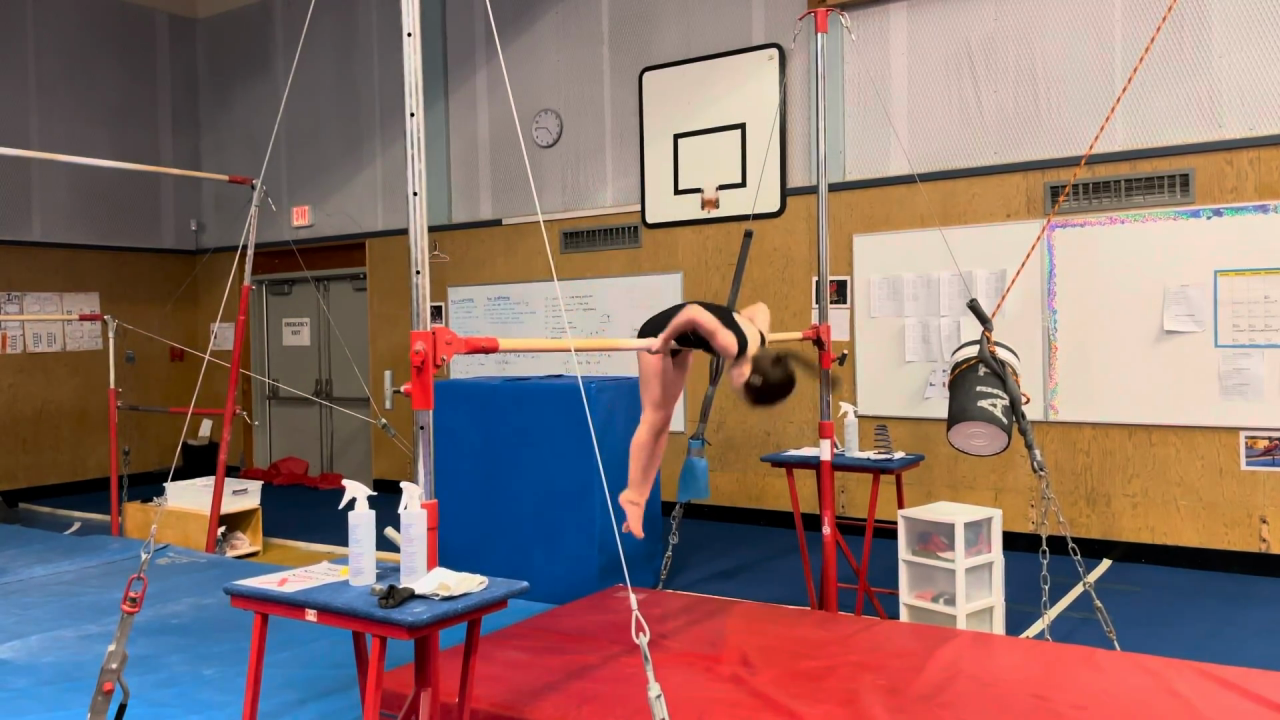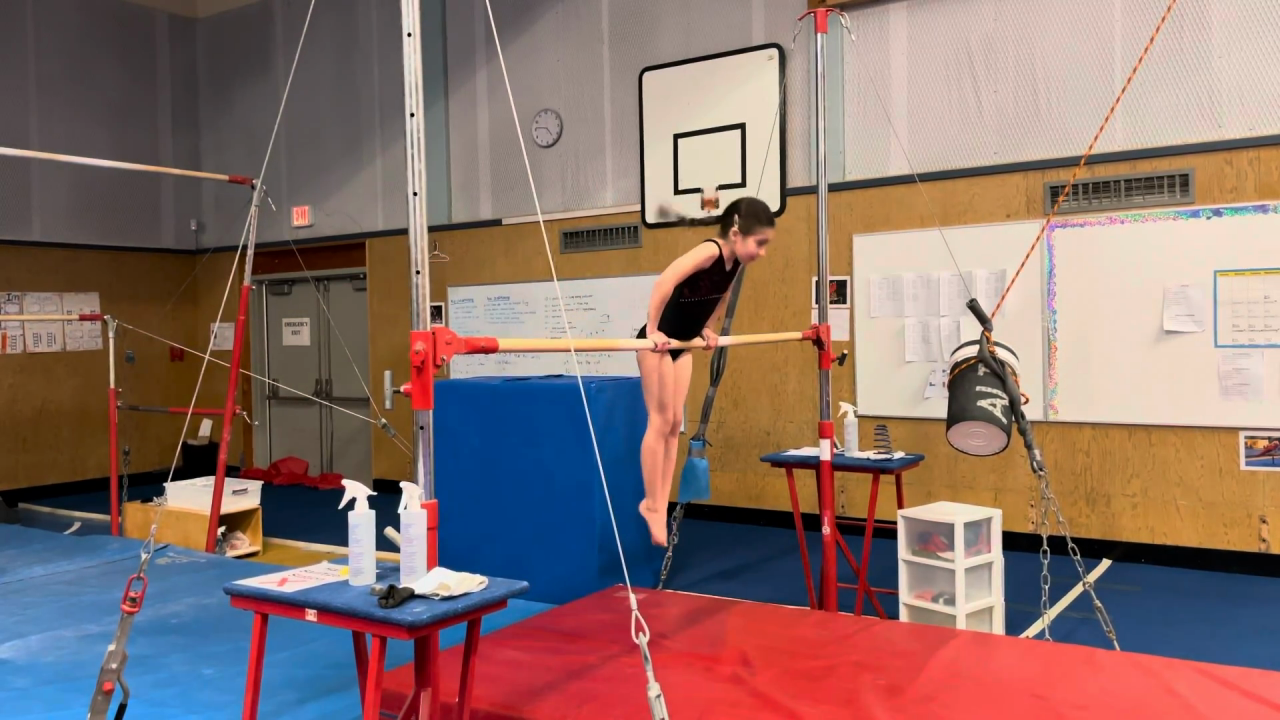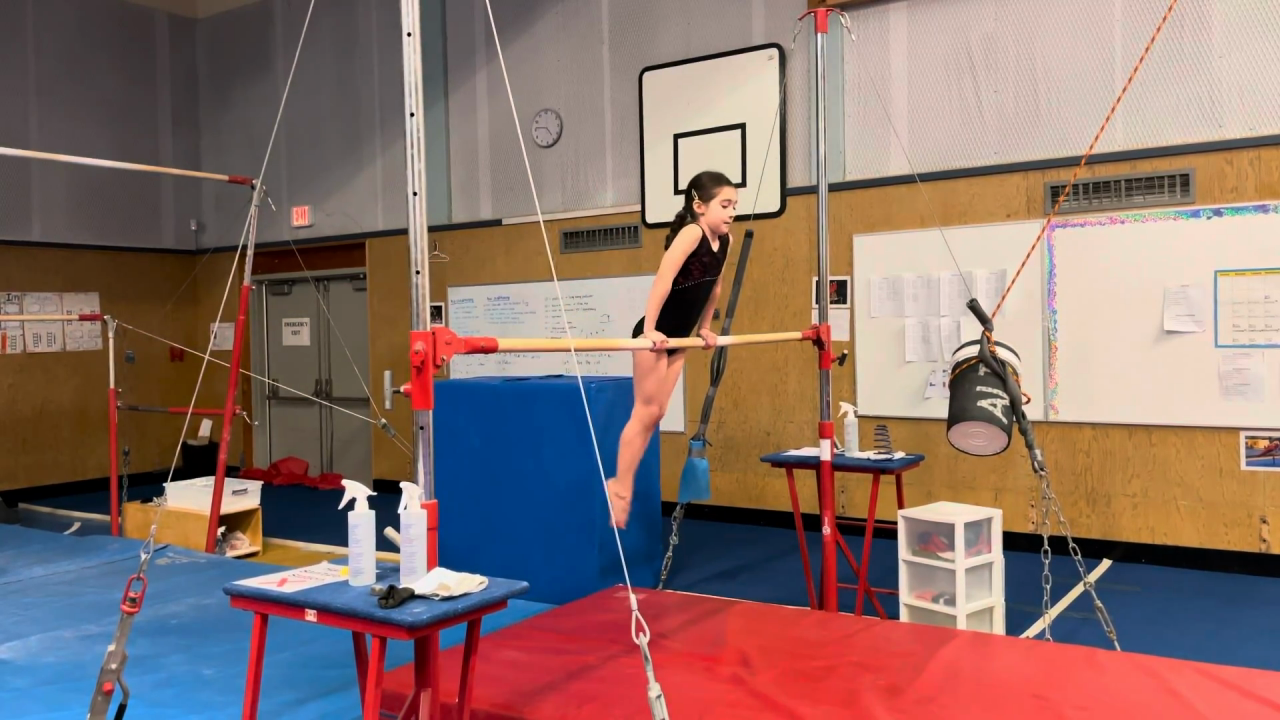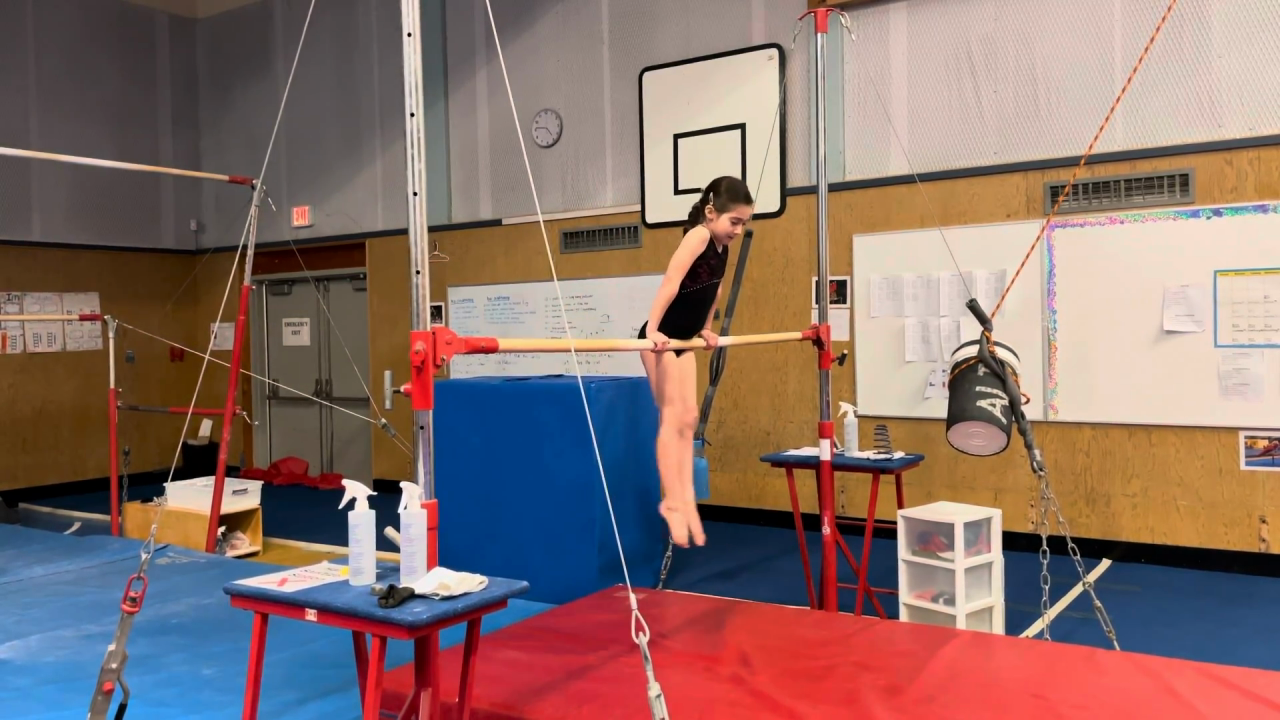
dt=0.5s
person 1, frame 1
left shoulder: (759, 339)
right shoulder: (732, 348)
left elbow: (761, 309)
right elbow: (693, 312)
right wrist: (663, 340)
left hip: (677, 342)
right hip: (659, 331)
left knee: (664, 420)
right knee: (655, 418)
left ankle: (640, 496)
right ankle: (633, 496)
person 1, frame 2
left shoulder: (735, 259)
right shoulder: (710, 250)
right elbow: (665, 281)
left wrist: (707, 329)
right wrist: (653, 330)
left hip: (682, 344)
right hip: (658, 342)
left knee: (674, 424)
right knee: (661, 421)
left ankle: (661, 505)
right ankle: (652, 503)
person 1, frame 3
left shoulder: (723, 242)
right shoulder: (691, 233)
right elbow: (664, 279)
left wrist: (705, 329)
right wrist: (650, 329)
left hip: (679, 340)
right hip: (656, 337)
left knee: (656, 415)
right knee: (645, 412)
left ankle: (624, 485)
right ankle: (620, 485)
person 1, frame 4
left shoulder: (722, 245)
right shoulder: (699, 235)
right elbow: (671, 281)
left wrist: (705, 329)
right wrist: (652, 328)
left hip: (684, 341)
right hip: (661, 339)
left knee: (688, 419)
right knee: (674, 419)
left ankle: (684, 501)
right ankle: (673, 502)
